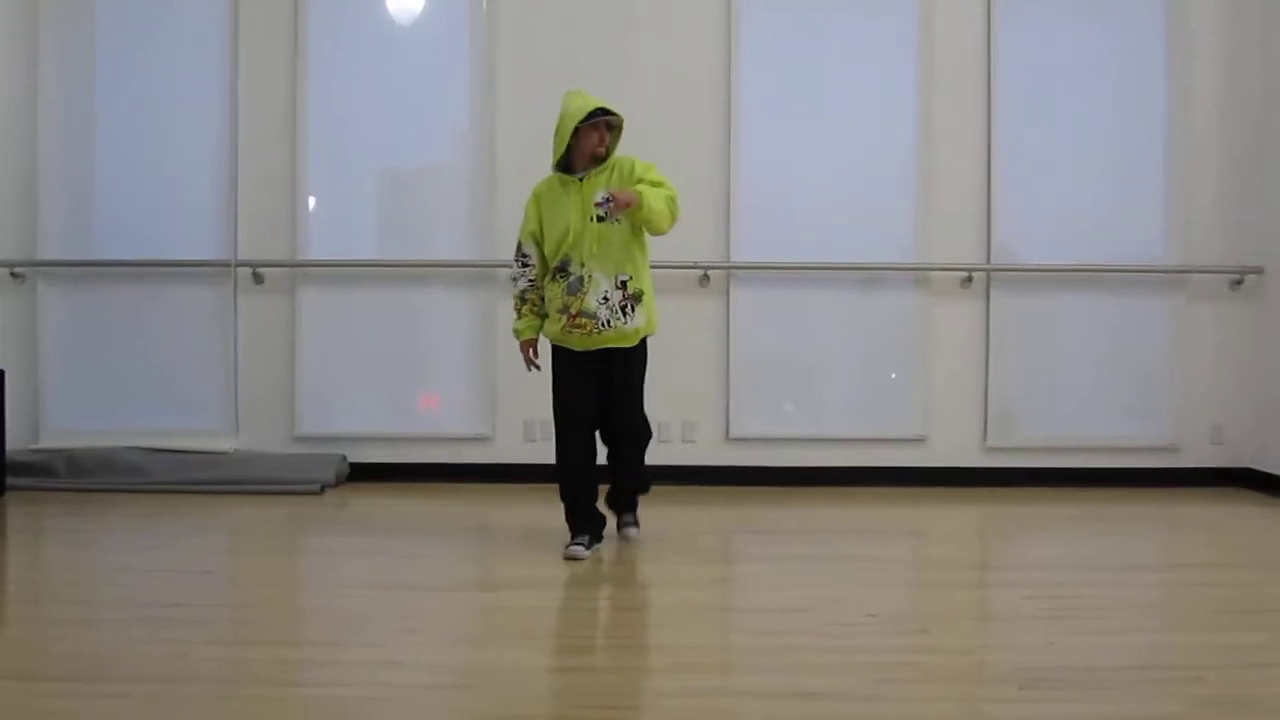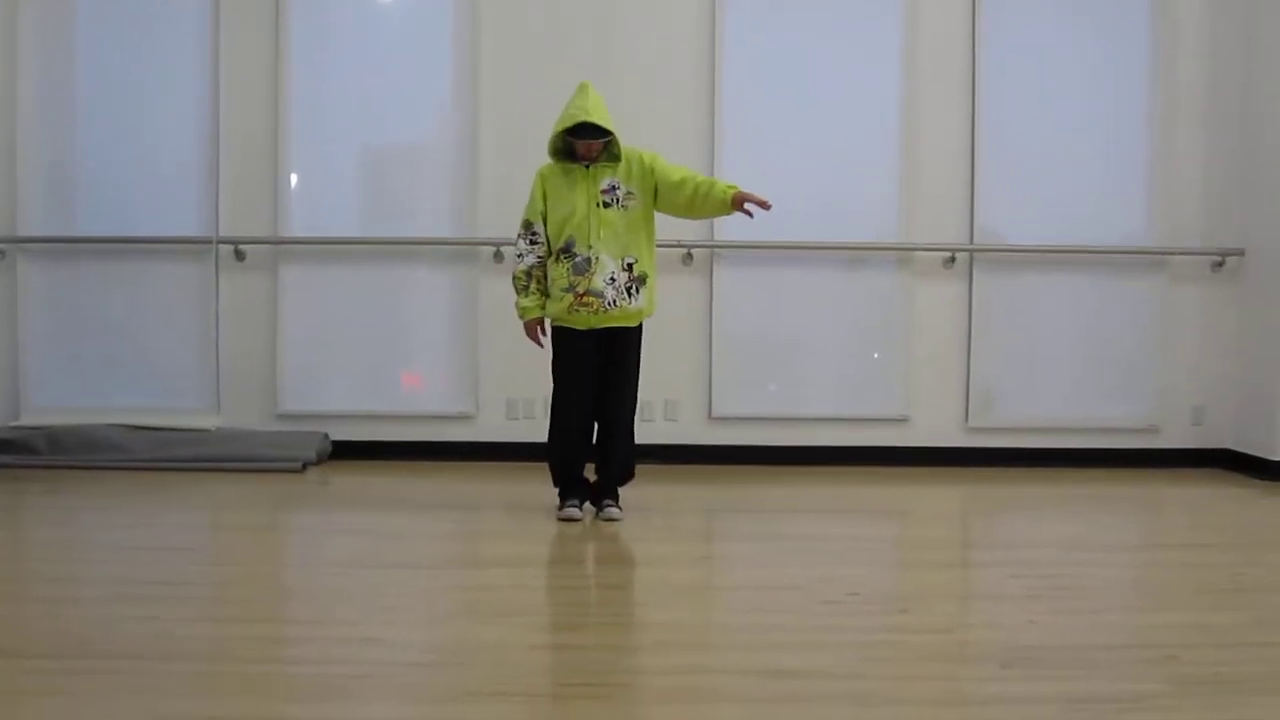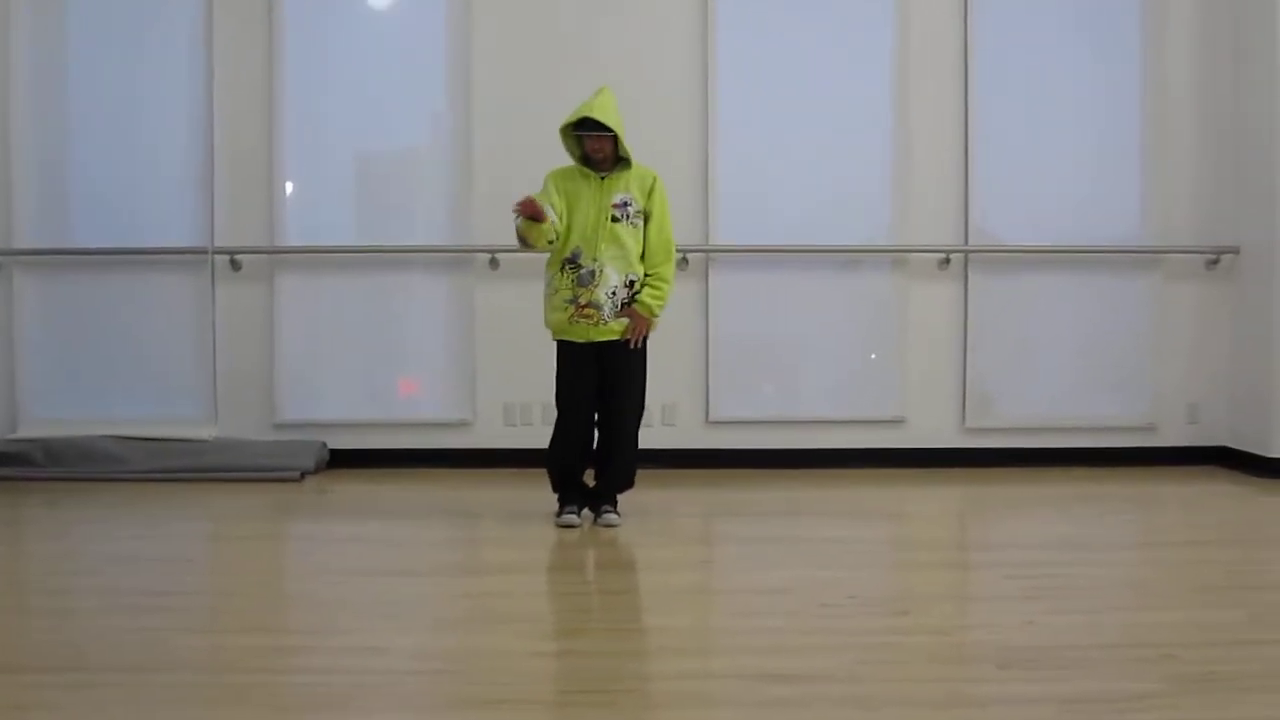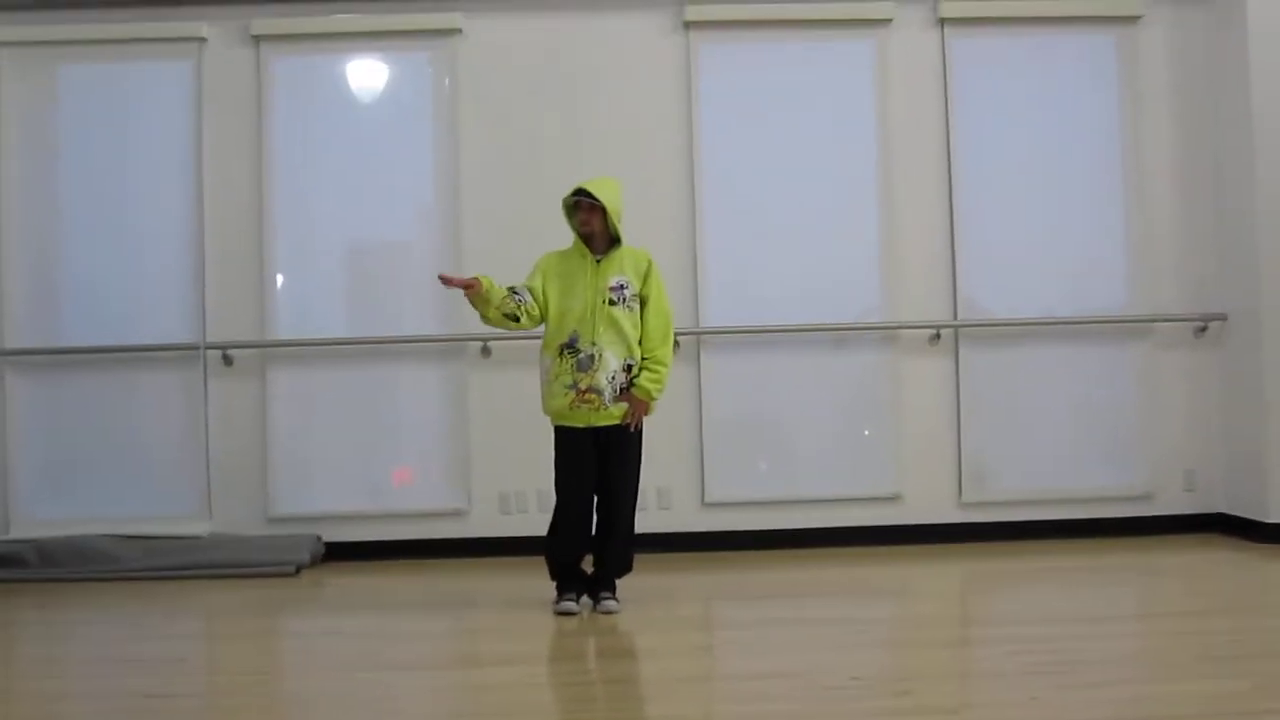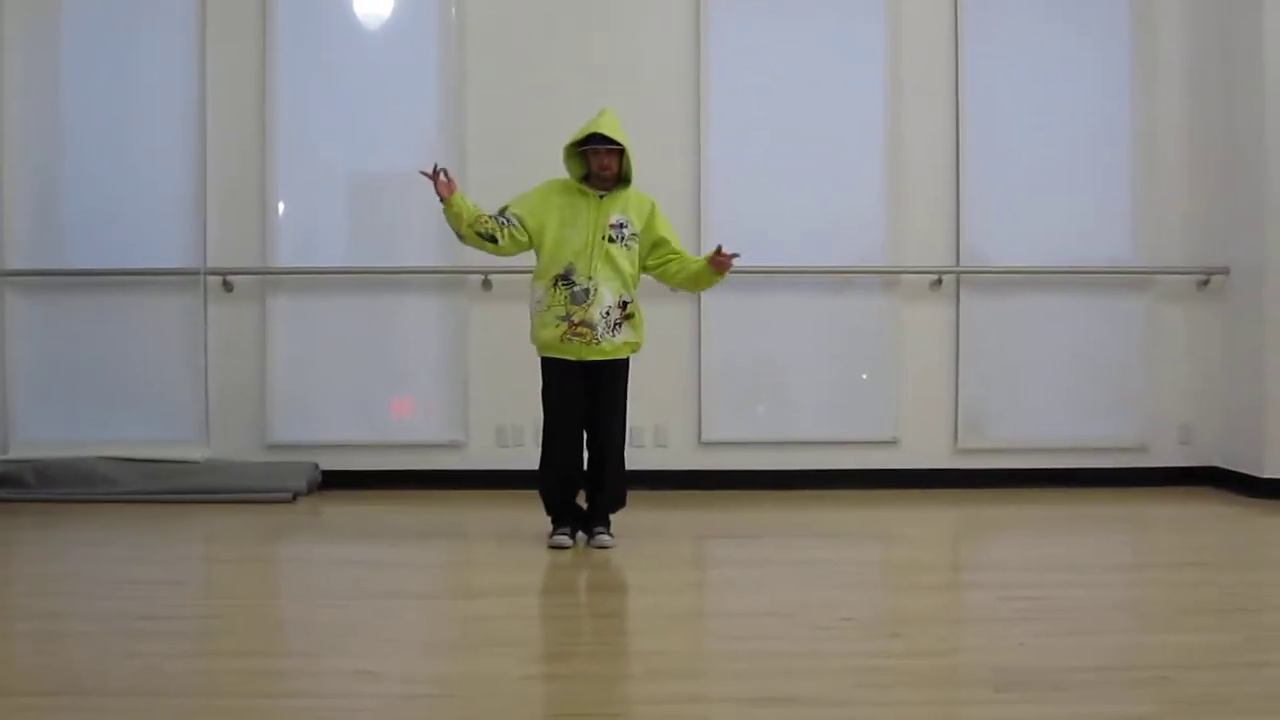
dt=1s
person 1, frame 1
left shoulder: (631, 171)
right shoulder: (545, 194)
left elbow: (664, 212)
right elbow: (528, 266)
left wrist: (635, 198)
right wrist: (527, 326)
left hip: (626, 331)
right hip: (569, 336)
left knee: (627, 425)
right knee: (574, 433)
left ankle: (626, 502)
right ankle: (584, 525)
person 1, frame 2
left shoulder: (639, 165)
right shoulder: (549, 177)
left elbow: (686, 188)
right elbow: (530, 246)
left wrist: (729, 196)
right wrist: (530, 307)
left hip: (623, 313)
right hip: (569, 315)
left knee: (617, 405)
right knee: (571, 405)
left ankle: (608, 488)
right ankle: (571, 488)
person 1, frame 3
left shoulder: (646, 182)
right shoulder: (560, 181)
left elbow: (661, 253)
right elbow: (544, 235)
left wrist: (648, 306)
right wrist: (533, 219)
left hip: (626, 325)
right hip: (574, 324)
left knee: (622, 416)
right knee: (573, 415)
left ankle: (607, 495)
right ankle: (570, 494)
person 1, frame 4
left shoulder: (639, 264)
right shoulder: (553, 265)
left elbow: (658, 334)
right elbow: (520, 311)
left wrist: (646, 389)
right wrist: (484, 292)
left hip: (622, 409)
right hip: (571, 408)
left knee: (618, 501)
right knee: (571, 500)
left ankle: (606, 581)
right ankle: (568, 582)
person 1, frame 5
left shoulder: (640, 205)
right shoulder: (550, 196)
left elbow: (670, 262)
right elbow: (501, 232)
left wrist: (707, 268)
right wrist: (456, 205)
left hip: (613, 344)
right hip: (560, 343)
left knee: (608, 437)
right knee: (561, 435)
left ankle: (599, 516)
right ankle: (563, 516)
